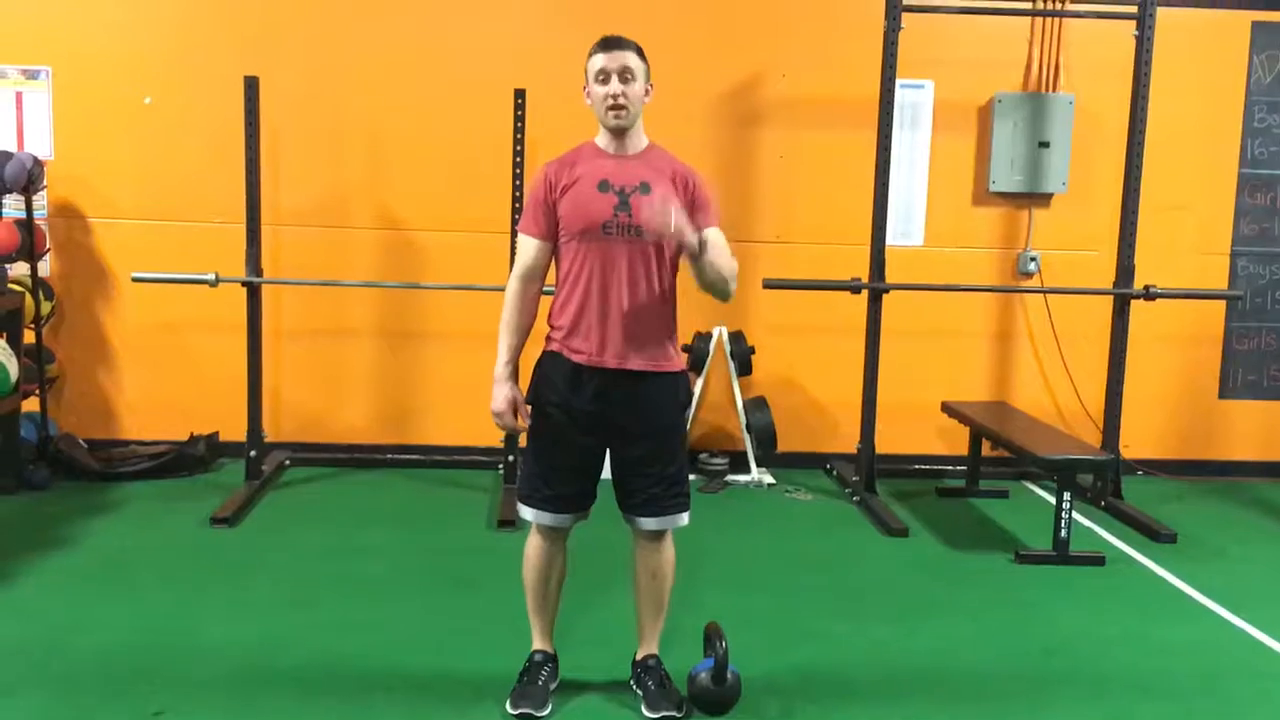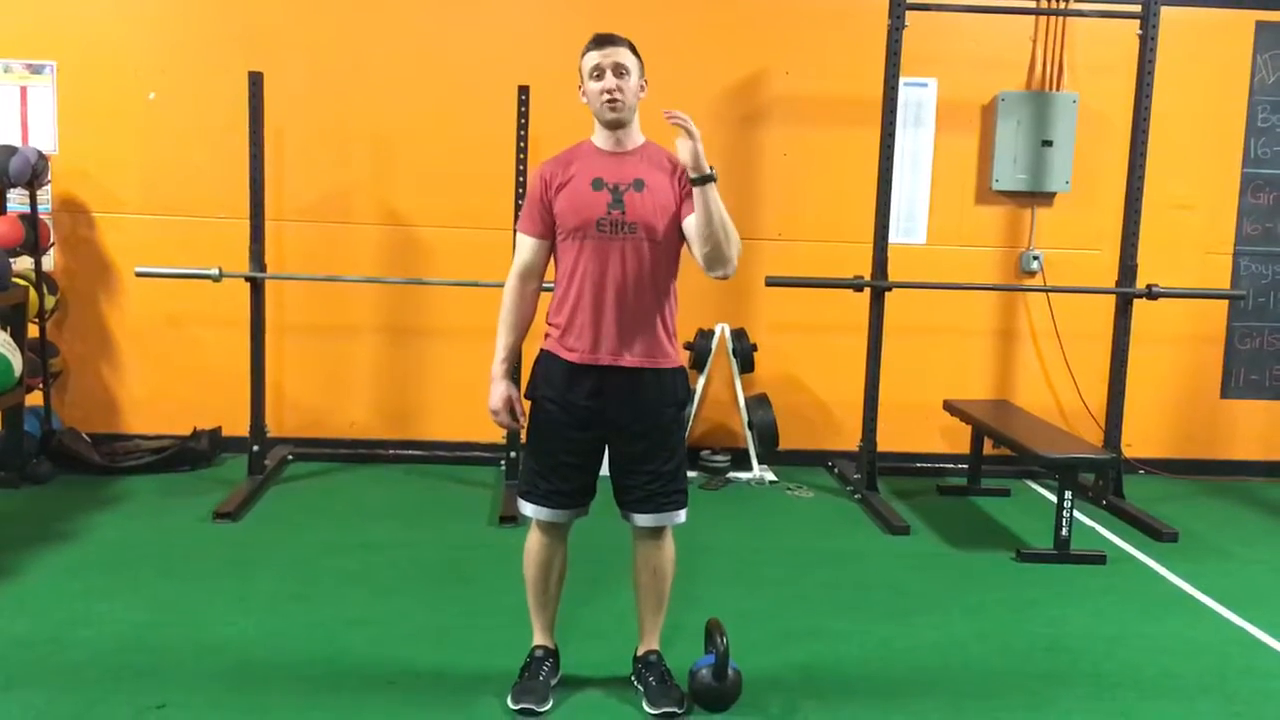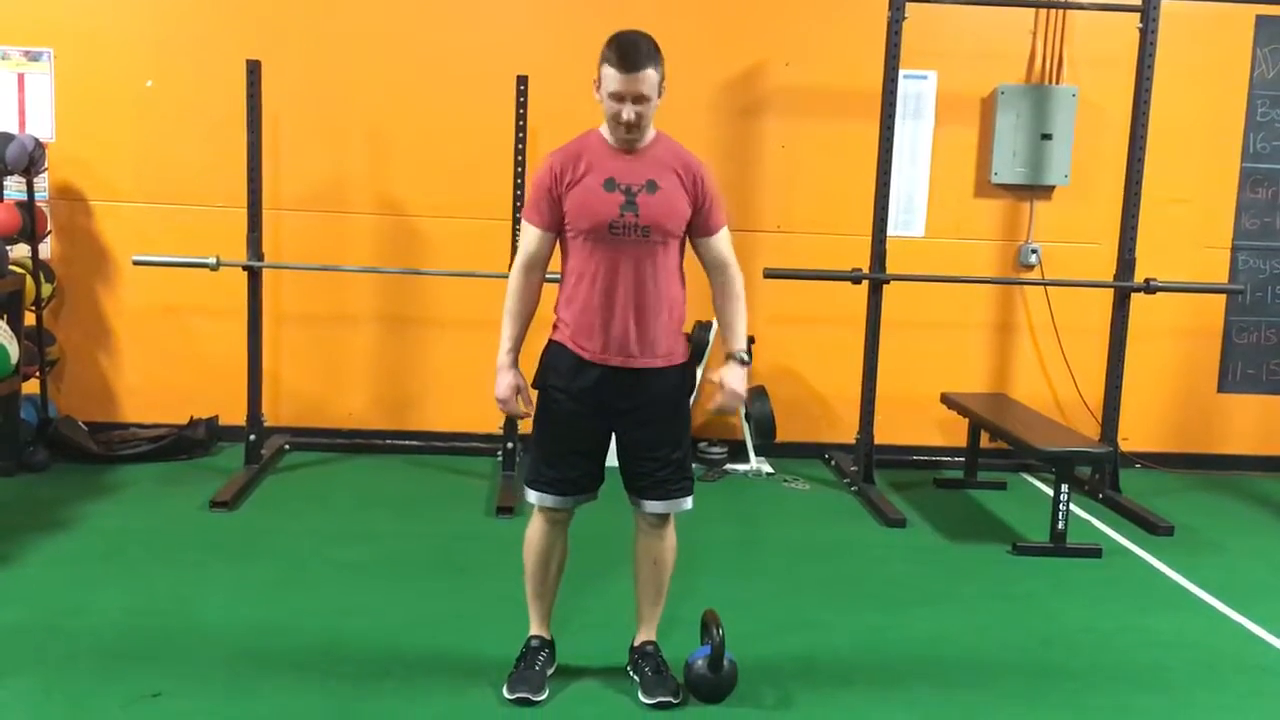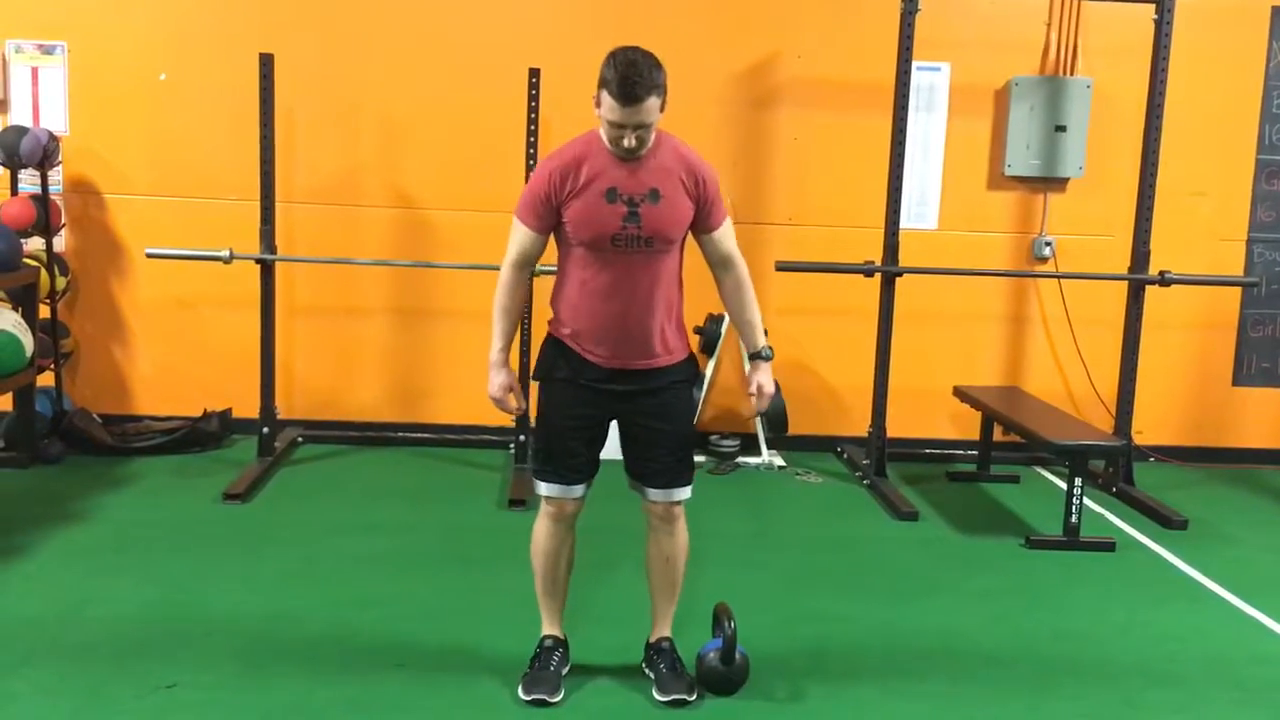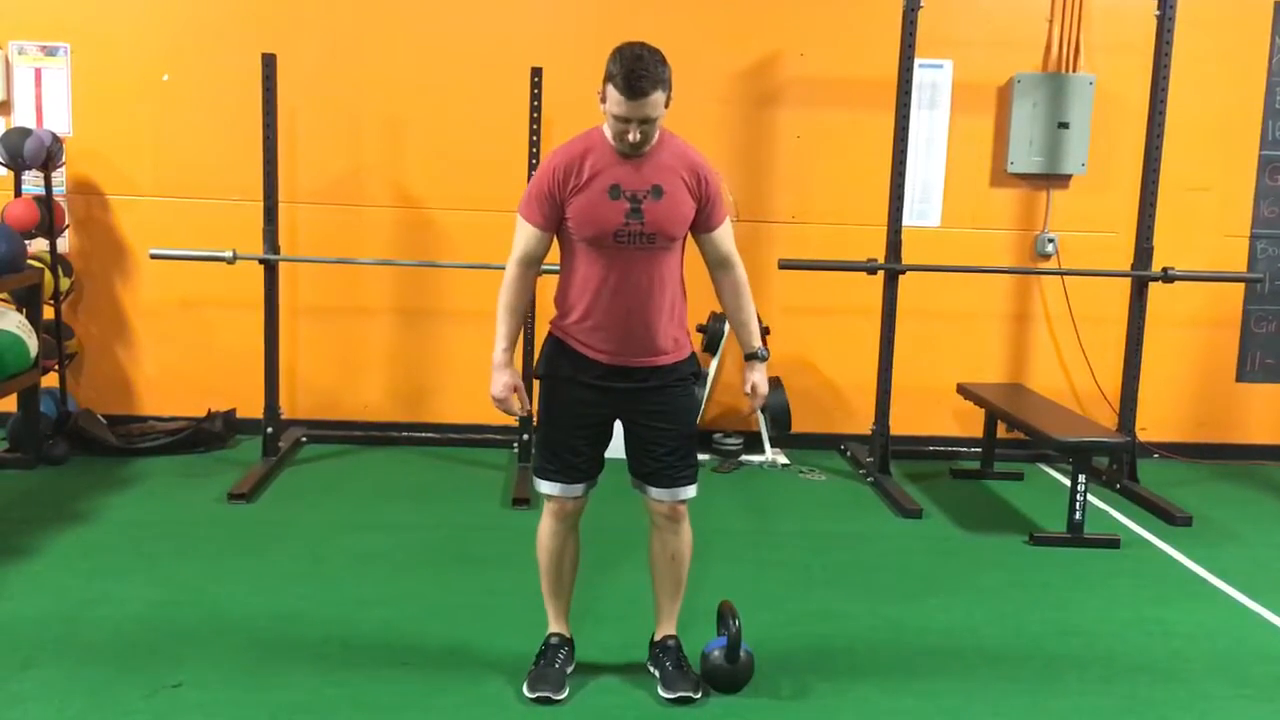
dt=1s
person 1, frame 1
left shoulder: (682, 180)
right shoulder: (557, 177)
left elbow: (725, 281)
right elbow: (526, 278)
left wrist: (695, 241)
right wrist: (504, 371)
left hip: (653, 379)
right hip: (568, 376)
left knee: (655, 526)
right knee: (548, 522)
left ankle: (648, 661)
right ankle: (541, 657)
person 1, frame 2
left shoulder: (676, 172)
right shoulder: (554, 175)
left elbow: (722, 264)
right elbow: (524, 276)
left wrist: (701, 173)
right wrist: (500, 369)
left hip: (652, 375)
right hip: (566, 372)
left knee: (653, 522)
right knee: (548, 518)
left ankle: (649, 657)
right ankle: (542, 652)
person 1, frame 3
left shoulder: (689, 173)
right shoulder: (562, 166)
left elbow: (722, 270)
right elbow: (528, 265)
left wrist: (735, 356)
right wrist: (506, 359)
left hip: (659, 372)
right hip: (574, 367)
left knee: (657, 513)
right knee: (550, 508)
left ankle: (646, 646)
right ankle: (538, 642)
person 1, frame 4
left shoulder: (692, 173)
right shoulder: (560, 170)
left elbow: (728, 265)
right elbow: (518, 264)
left wrist: (759, 354)
right wrist: (500, 359)
left hip: (663, 368)
right hip: (575, 363)
left knee: (667, 507)
right knee: (557, 504)
left ankle: (661, 644)
right ankle: (552, 641)
person 1, frame 5
left shoulder: (694, 173)
right shoulder: (563, 167)
left elbow: (726, 266)
right elbow: (523, 264)
left wrist: (755, 355)
right wrist: (503, 359)
left hip: (665, 369)
right hip: (576, 363)
left knee: (671, 508)
right knee: (561, 504)
left ankle: (666, 643)
right ankle: (557, 640)
